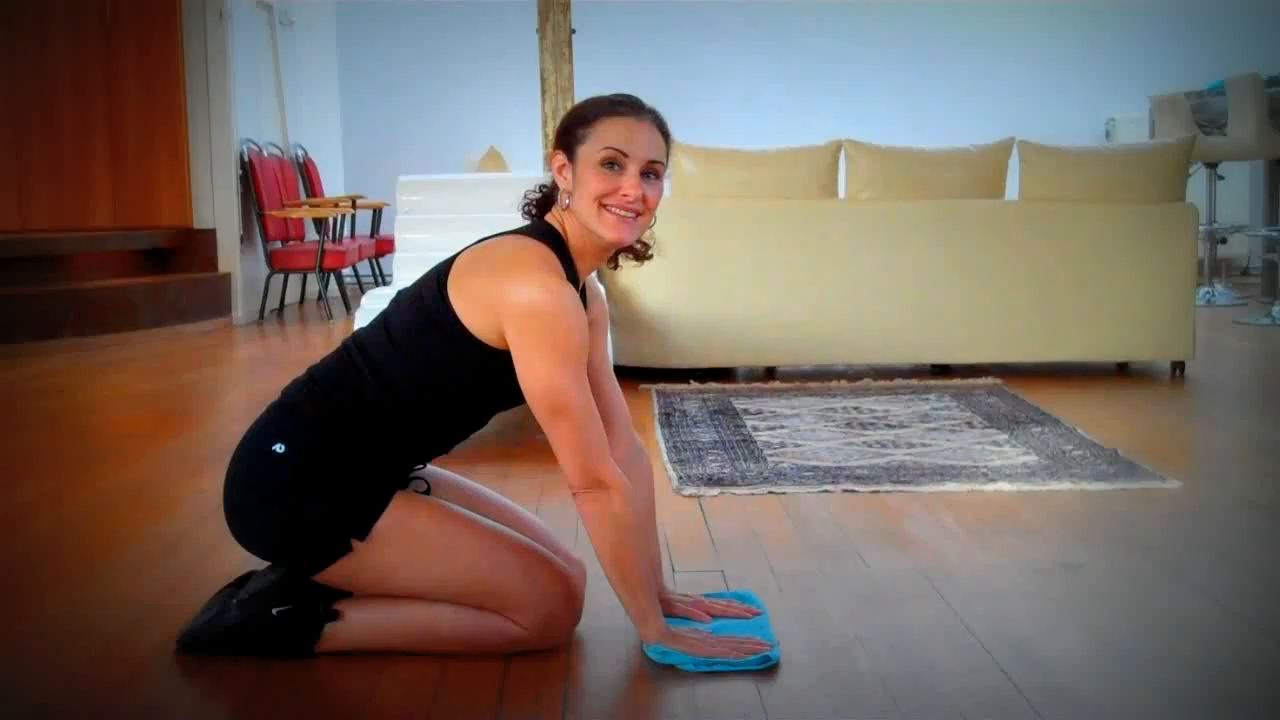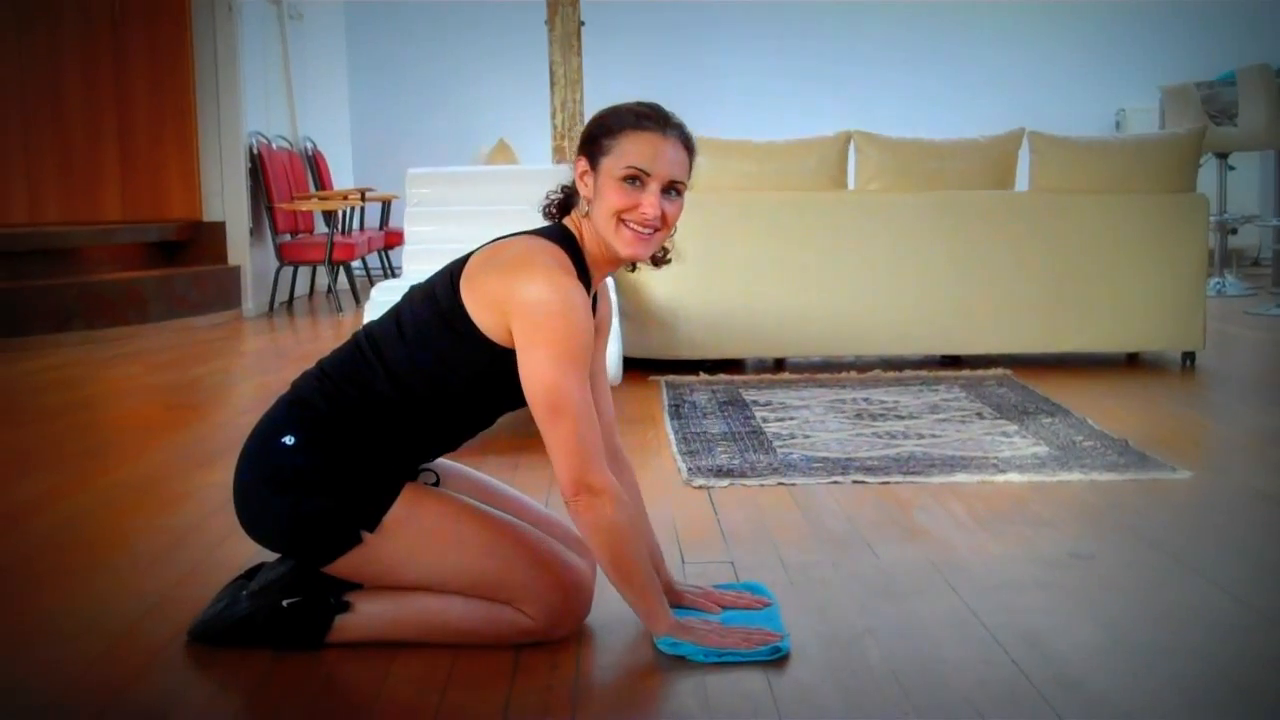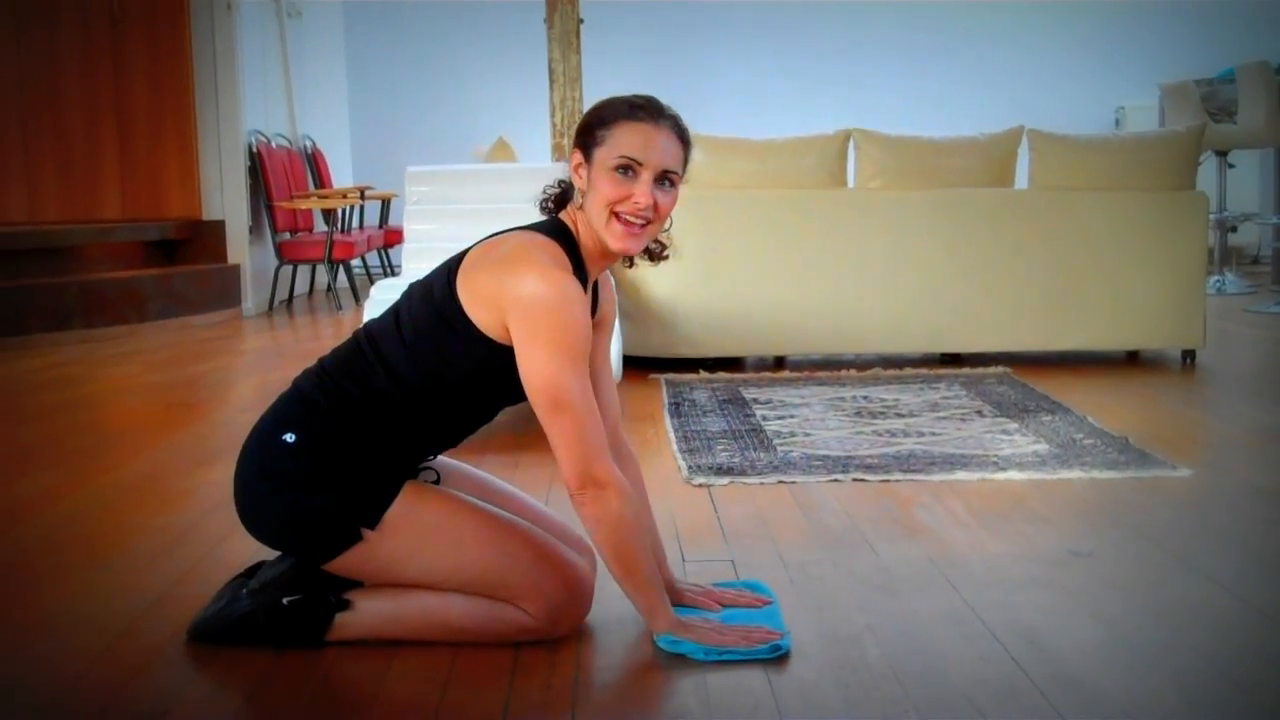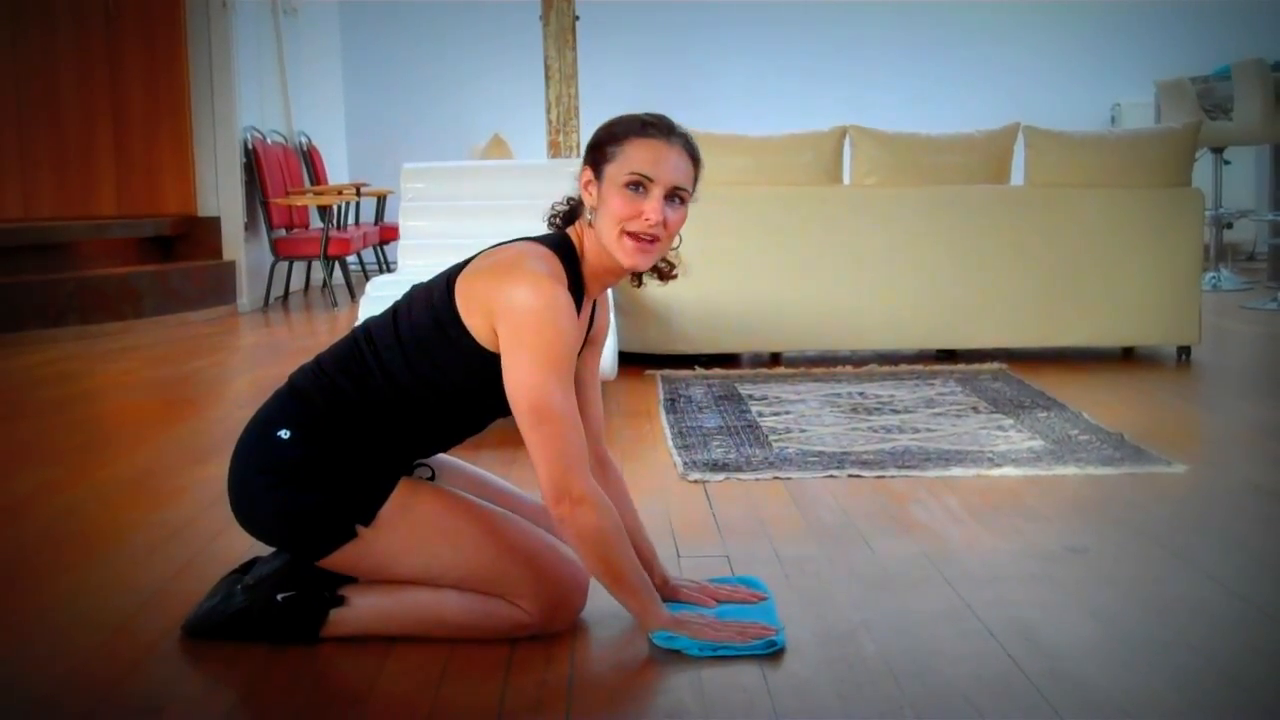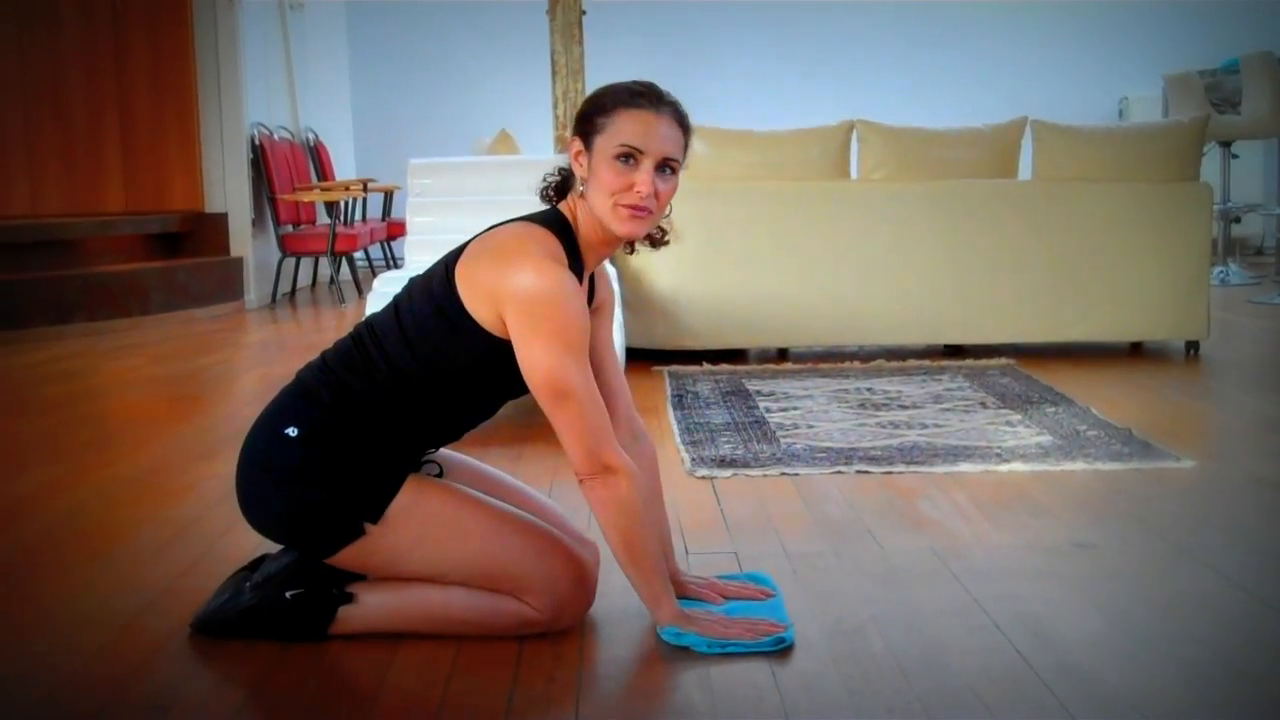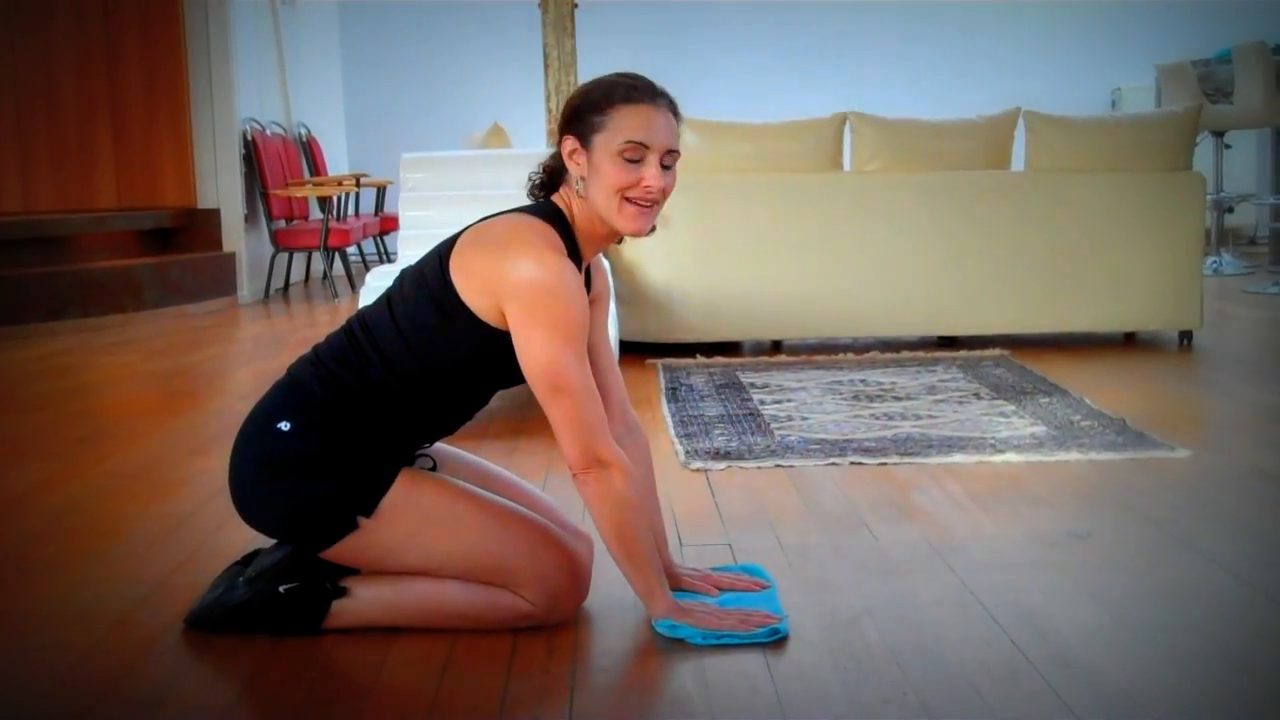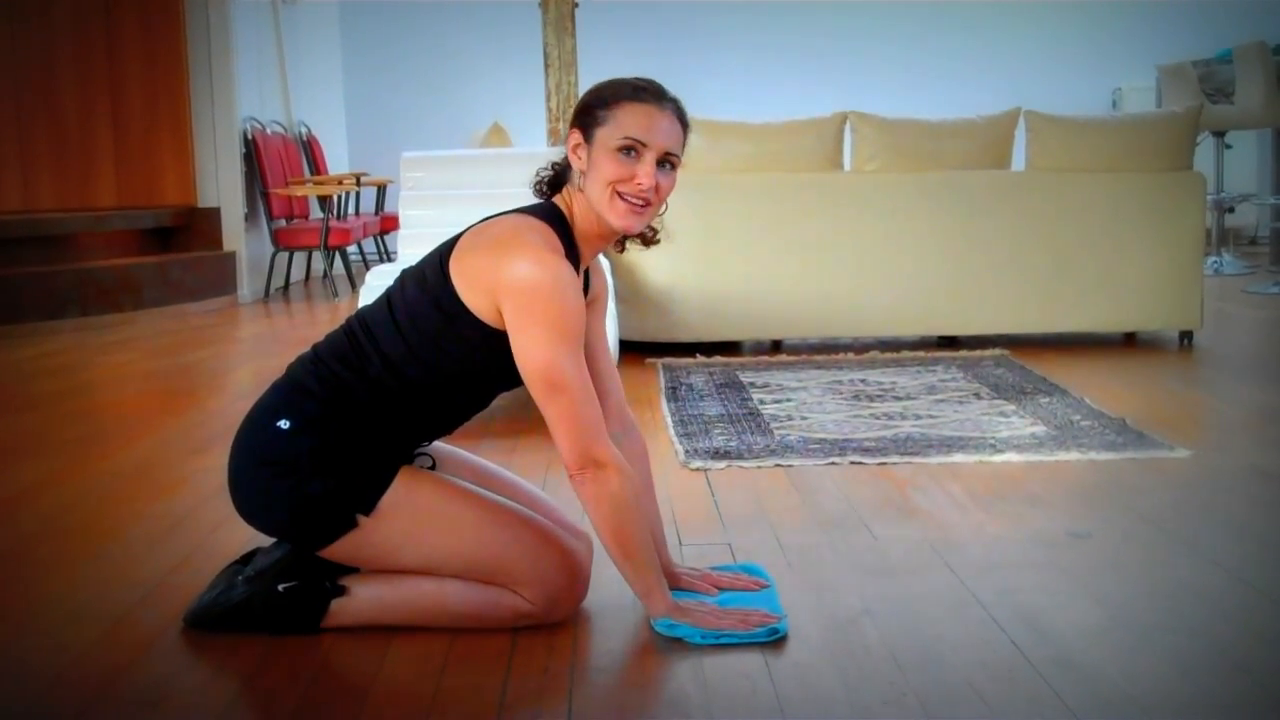
dt=0.7s
person 1, frame 1
left shoulder: (581, 292)
right shoulder: (534, 281)
left elbow: (623, 450)
right elbow: (595, 482)
left wrist: (657, 593)
right wrist: (654, 627)
left hip: (370, 471)
right hip: (300, 482)
left knee: (558, 575)
right knee: (549, 608)
left ankle: (323, 581)
right ankle: (296, 619)
person 1, frame 2
left shoulder: (586, 288)
right shoulder: (546, 282)
left elbow: (608, 456)
right elbow: (588, 487)
left wrist: (663, 583)
right wrist: (662, 619)
left hip: (377, 464)
right hip: (307, 474)
left knee: (571, 561)
right knee: (559, 598)
left ankle: (334, 570)
right ankle: (307, 609)
person 1, frame 3
left shoulder: (592, 285)
right shoulder: (541, 277)
left elbow: (613, 450)
right elbow: (592, 481)
left wrist: (665, 581)
right wrist: (662, 617)
left hip: (380, 460)
right hip: (308, 471)
left knee: (573, 560)
right knee: (560, 597)
left ankle: (334, 568)
right ankle: (307, 607)
person 1, frame 4
left shoulder: (589, 300)
right shoulder: (535, 288)
left elbow: (594, 461)
right elbow: (571, 495)
left wrist: (660, 580)
right wrist: (657, 617)
left hip: (371, 460)
right hip: (300, 468)
left knee: (562, 553)
right knee: (554, 594)
left ankle: (324, 566)
right ankle: (300, 605)
person 1, frame 5
left shoulder: (589, 275)
right shoulder: (537, 270)
left elbow: (627, 436)
right elbow: (602, 468)
left wrist: (671, 574)
right wrist: (667, 609)
left hip: (383, 453)
right hip: (310, 465)
left knee: (570, 555)
right knee: (562, 589)
left ankle: (338, 562)
right ankle: (308, 601)
person 1, frame 6
left shoulder: (585, 266)
right shoulder: (536, 261)
left elbow: (622, 430)
right elbow: (596, 462)
left wrist: (665, 566)
right wrist: (662, 602)
left hip: (375, 448)
right hip: (303, 460)
left knee: (563, 549)
right knee: (558, 581)
left ankle: (331, 557)
right ankle: (302, 596)
person 1, frame 7
left shoulder: (584, 267)
right shoulder: (534, 260)
left elbow: (618, 428)
right elbow: (592, 461)
left wrist: (663, 565)
right wrist: (660, 600)
left hip: (375, 447)
right hip: (302, 458)
left knee: (563, 548)
right knee: (556, 580)
left ankle: (332, 556)
right ankle: (300, 594)
